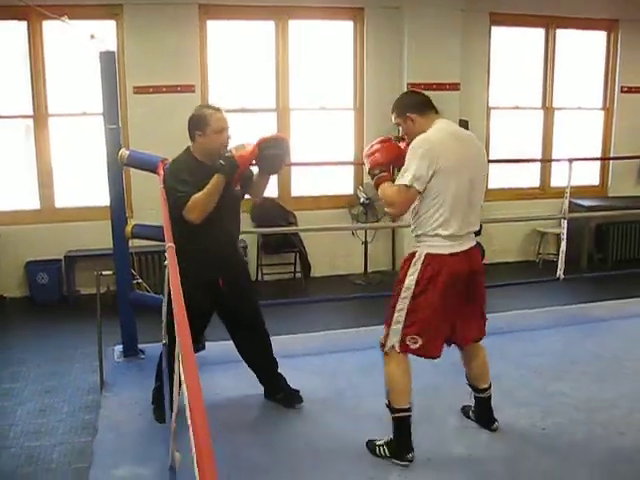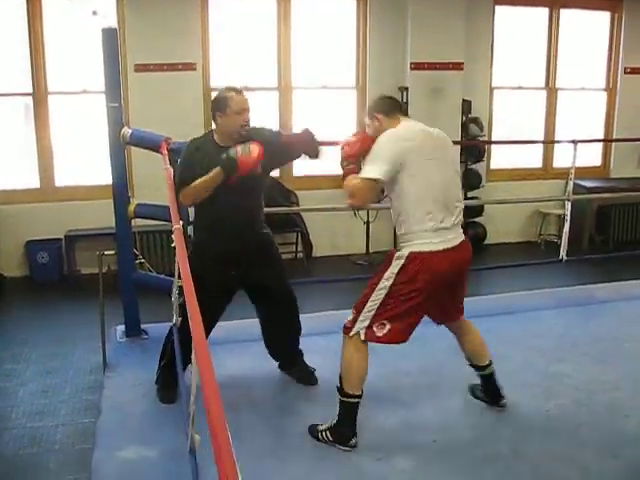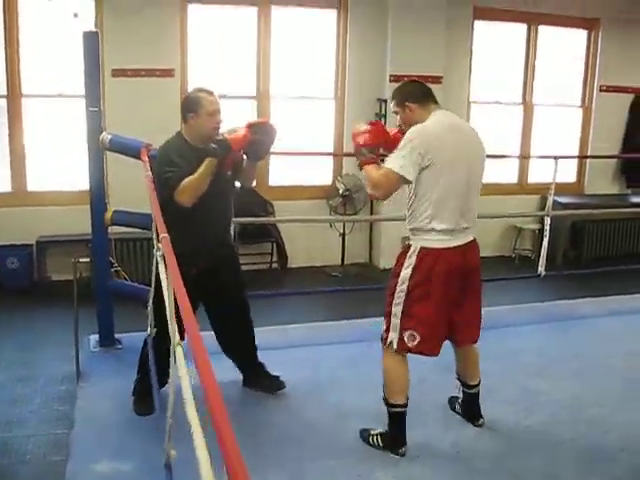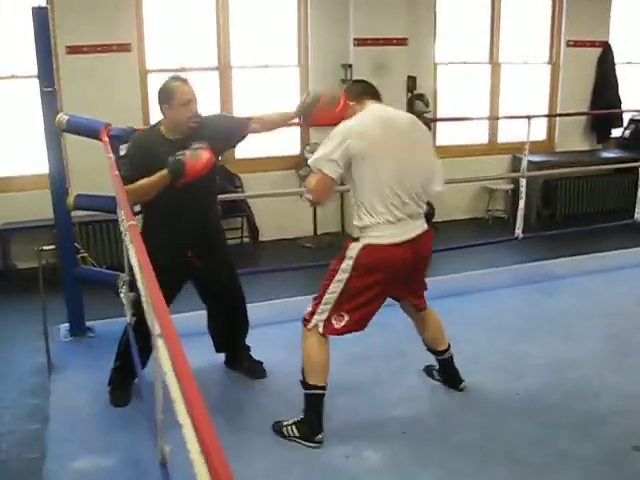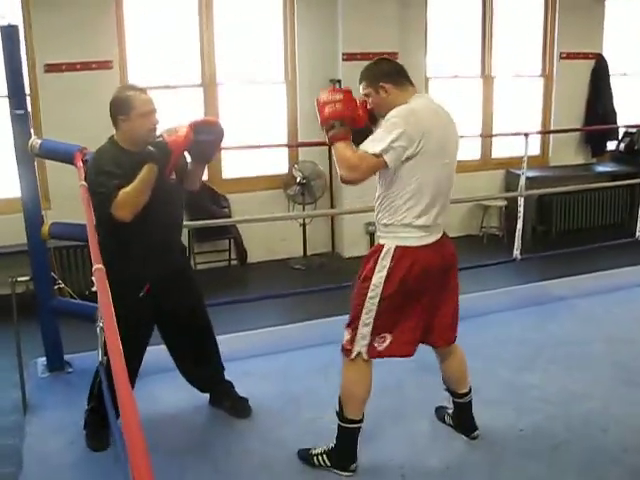
dt=1s
person 1, frame 1
left shoulder: (426, 145)
right shoulder: (471, 141)
left elbow: (396, 204)
left wrist: (380, 171)
right wrist: (405, 166)
left hip: (432, 260)
right hip: (468, 254)
left knee: (395, 348)
right knee: (470, 339)
left ankle: (401, 442)
right ankle: (484, 411)
person 1, frame 2
left shoulder: (392, 141)
right shoulder: (442, 140)
left elbow: (357, 195)
left wrist: (351, 165)
left hip: (422, 258)
right hip: (457, 249)
left knee: (356, 332)
right knee: (454, 318)
left ankle: (344, 429)
right ankle: (492, 389)
person 1, frame 3
left shoulder: (422, 135)
right shoulder: (469, 135)
left elbow: (380, 188)
left wrist: (367, 153)
right wrist: (398, 152)
left hip: (429, 253)
right hip: (466, 249)
left knee: (396, 345)
right knee: (464, 336)
left ankle: (395, 434)
right ankle: (472, 407)
person 1, frame 4
left shoulder: (348, 132)
right shoulder: (418, 127)
left elbow: (314, 193)
right elbow: (430, 189)
left wrist: (327, 162)
left hip: (376, 248)
right hip: (418, 240)
left knee: (316, 325)
right knee: (417, 306)
left ankle: (311, 424)
right ankle: (449, 372)
person 1, frame 5
left shoulder: (406, 118)
right shoulder: (438, 116)
left elbow: (352, 171)
left wrist: (336, 127)
right wrist: (359, 129)
left hip: (400, 254)
right hip: (437, 248)
left knee: (356, 351)
right knee: (444, 340)
left ankle: (344, 454)
right ankle: (464, 417)
person 2, frame 1
left shoulder: (228, 159)
right shoulder: (179, 170)
left elbow: (254, 193)
right elbow: (194, 213)
left wrist: (266, 169)
right wrist: (222, 173)
left hip: (230, 264)
right hip: (192, 270)
left knee: (251, 326)
left ankle: (275, 385)
right ankle: (162, 396)
person 2, frame 2
left shoulder: (256, 138)
right shoulder: (198, 150)
left elbow: (292, 144)
right elbow: (186, 197)
left wrist: (305, 142)
right wrist: (223, 169)
left hip: (255, 243)
right hip: (213, 249)
left knee: (281, 304)
right knee: (196, 317)
left ankle: (291, 360)
right ankle: (168, 375)
person 2, frame 3
left shoulder: (219, 144)
right shoulder: (170, 153)
left elbow: (244, 182)
right elbow: (185, 196)
left wrist: (253, 156)
right wrist: (214, 158)
left hip: (218, 250)
right hip: (182, 255)
left knee: (235, 313)
right knee: (168, 324)
left ankle: (254, 372)
right ankle: (145, 387)
person 2, frame 4
left shoulder: (210, 127)
right shoulder: (143, 144)
left elbow: (252, 124)
right elbow: (129, 195)
left wrist: (297, 113)
right wrist: (167, 172)
left hip: (207, 237)
right hip: (162, 242)
left knee: (228, 297)
right knee: (147, 312)
left ankle: (236, 354)
right ankle: (122, 376)
person 2, frame 5
left shoulder: (157, 146)
right shoulder: (104, 162)
left elbow: (189, 185)
right elbow: (124, 210)
left wrist: (200, 158)
right wrist: (154, 163)
left hip: (172, 265)
right hip: (128, 275)
left knee: (196, 331)
right knee: (121, 350)
left ankle: (220, 391)
right ankle: (98, 419)
